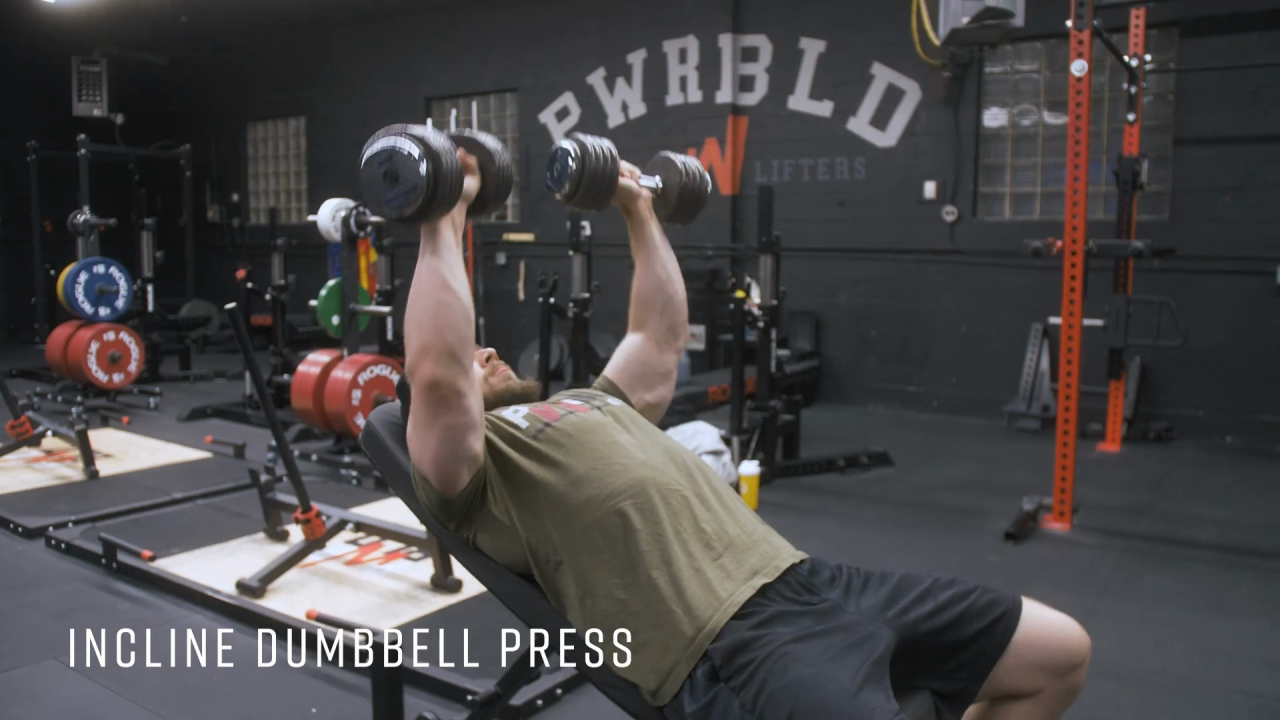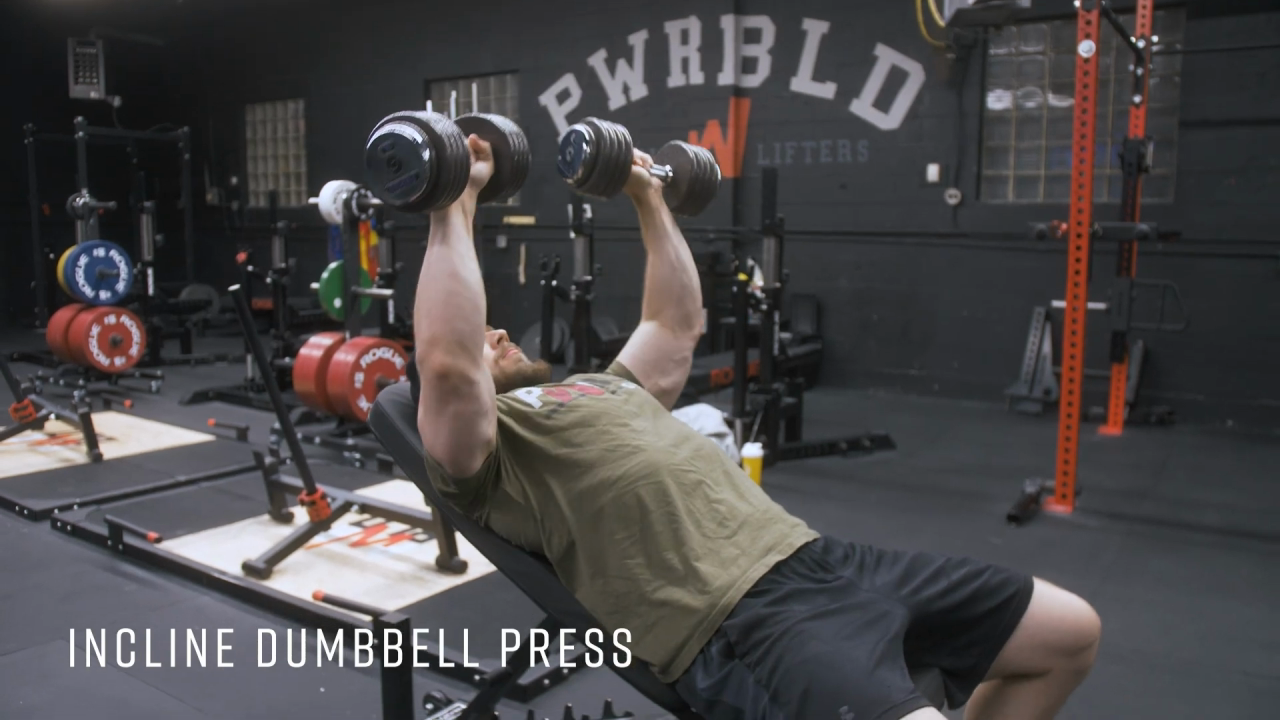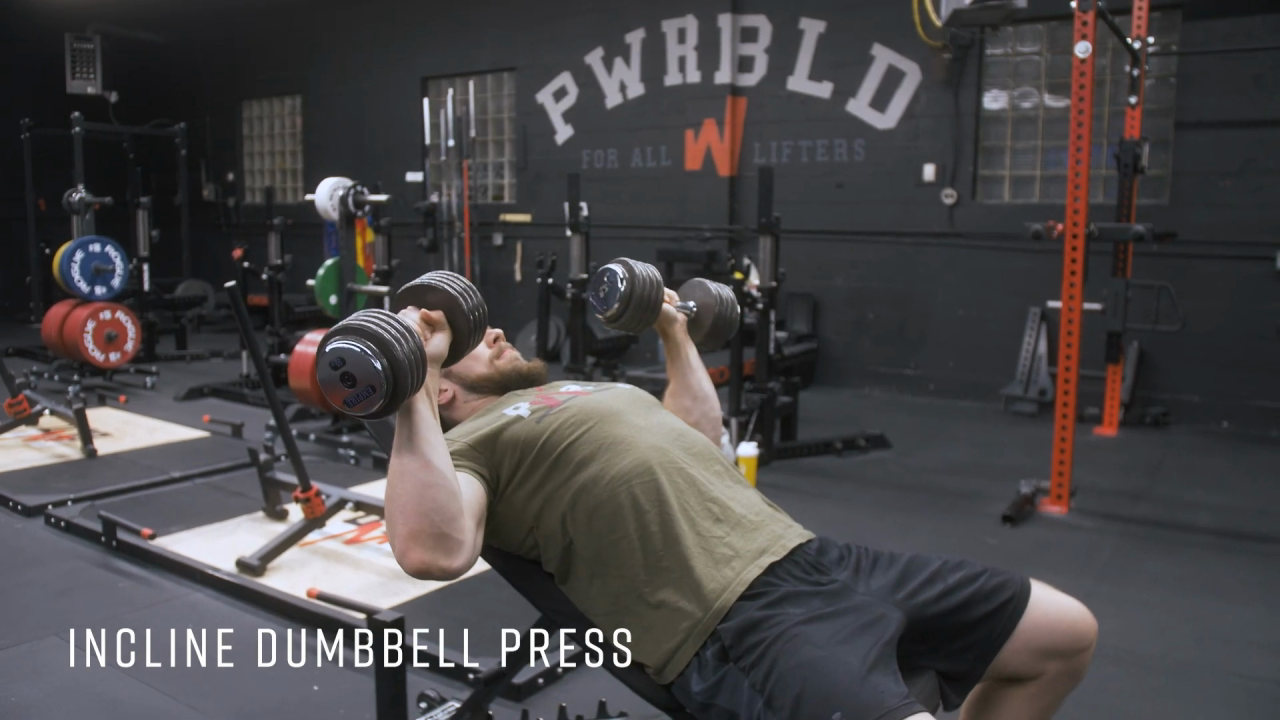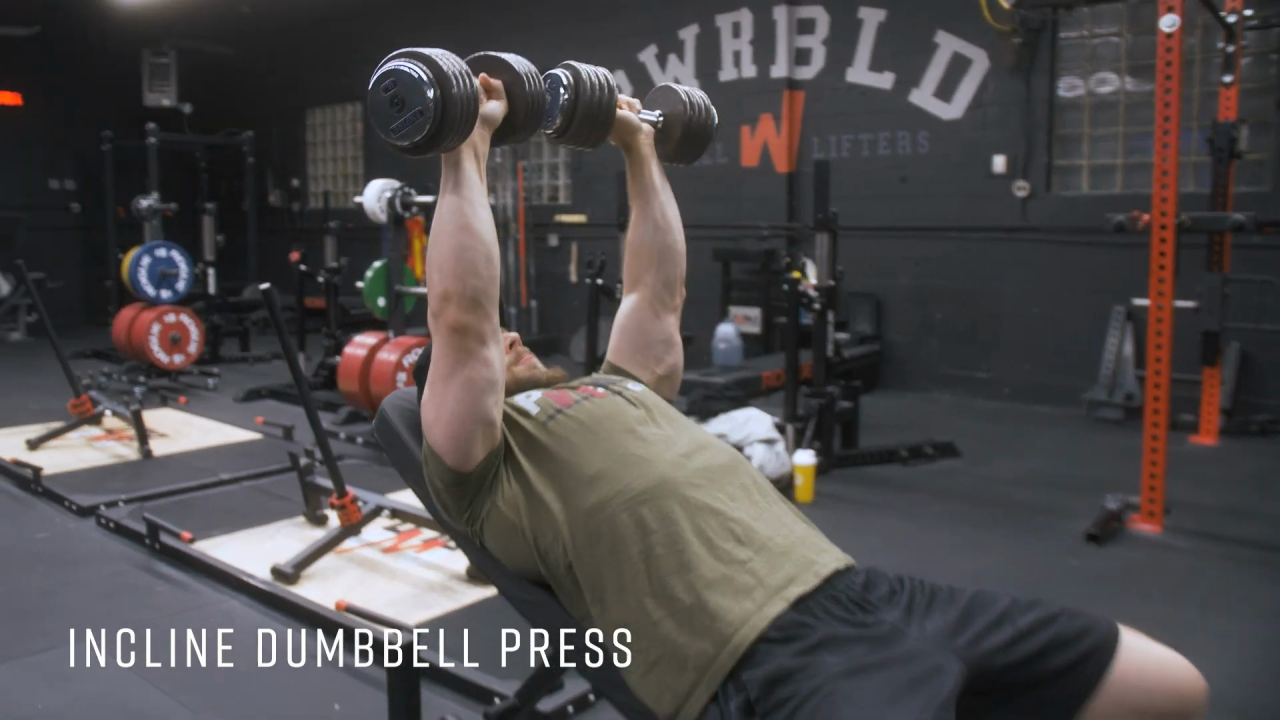
dt=1s
person 1, frame 1
left shoulder: (591, 409)
right shoulder: (475, 467)
left elbow: (663, 336)
right elbow: (436, 374)
left wrist: (639, 215)
right wrist: (443, 221)
left hip: (800, 584)
right hip: (724, 648)
left knee: (1060, 653)
person 1, frame 2
left shoulder: (600, 387)
right shoulder: (486, 447)
left elbow: (678, 324)
right elbow: (443, 368)
left wrist: (648, 200)
right wrist: (454, 205)
left hip: (814, 558)
right hip: (739, 624)
left knee: (1070, 634)
person 1, frame 3
left shoulder: (581, 397)
right shoulder: (469, 449)
right elbow: (431, 550)
left wrist: (675, 333)
left hip: (811, 559)
right hip: (737, 622)
left knee: (1067, 637)
person 1, frame 4
left shoulder: (615, 392)
right shoulder: (485, 456)
left elbow: (658, 294)
right elbow: (461, 320)
left wrist: (638, 151)
right wrist: (471, 148)
left hip: (855, 598)
